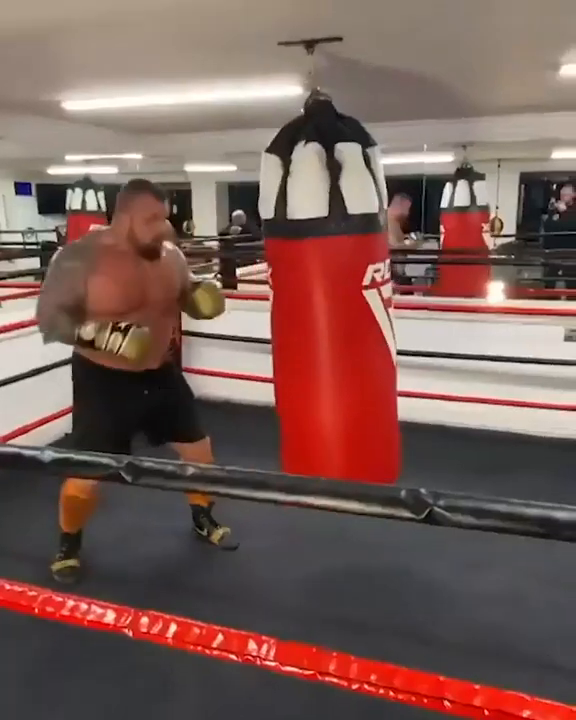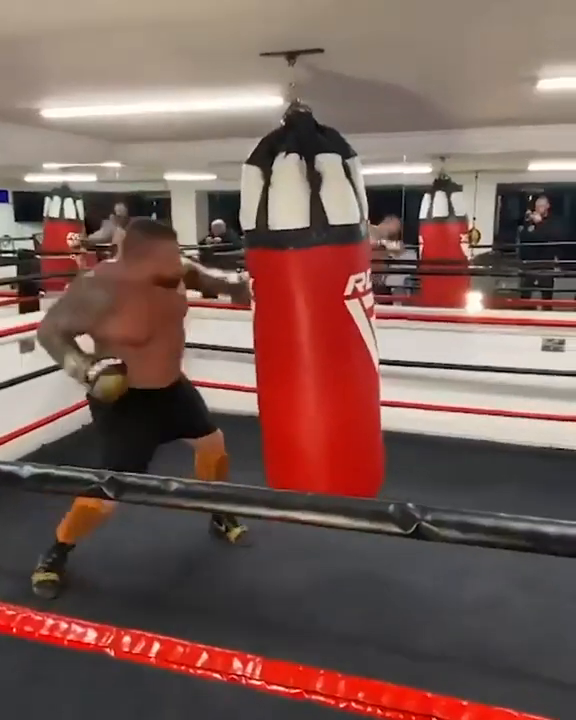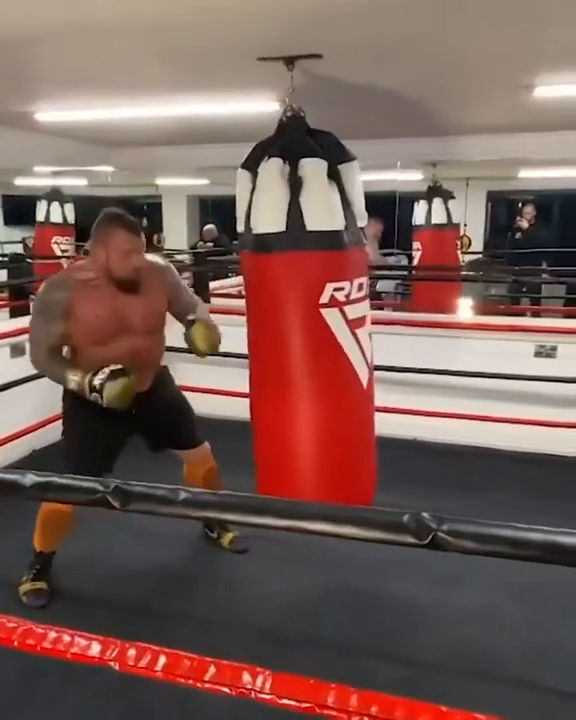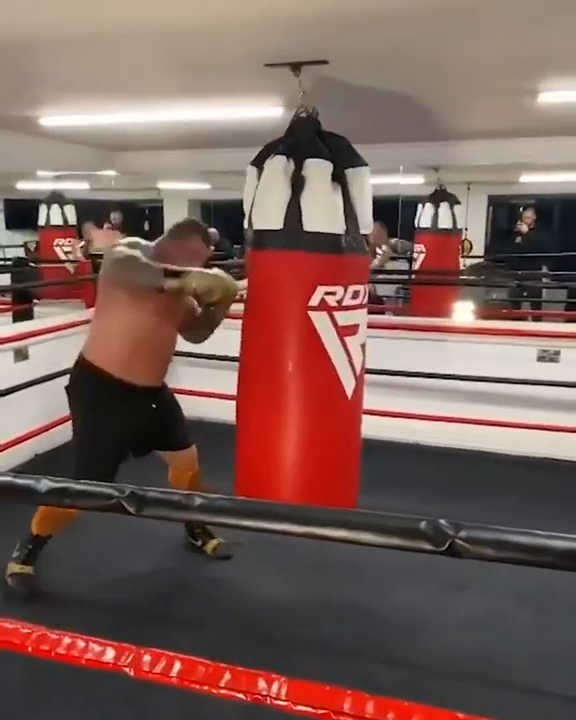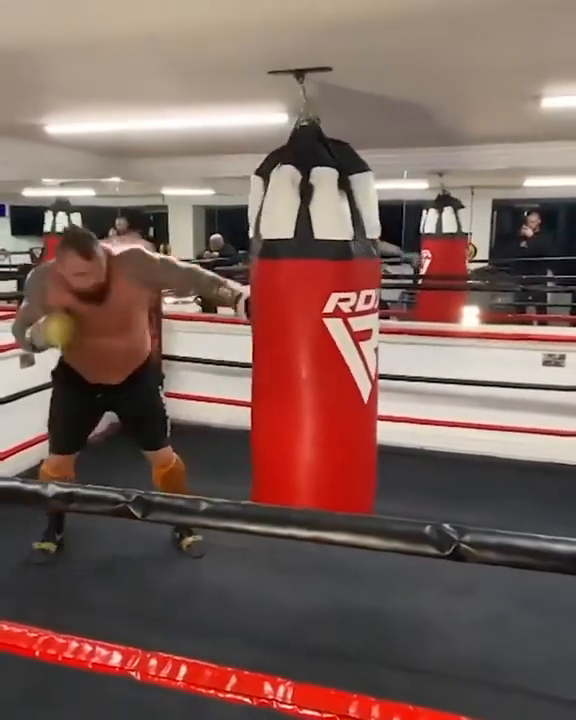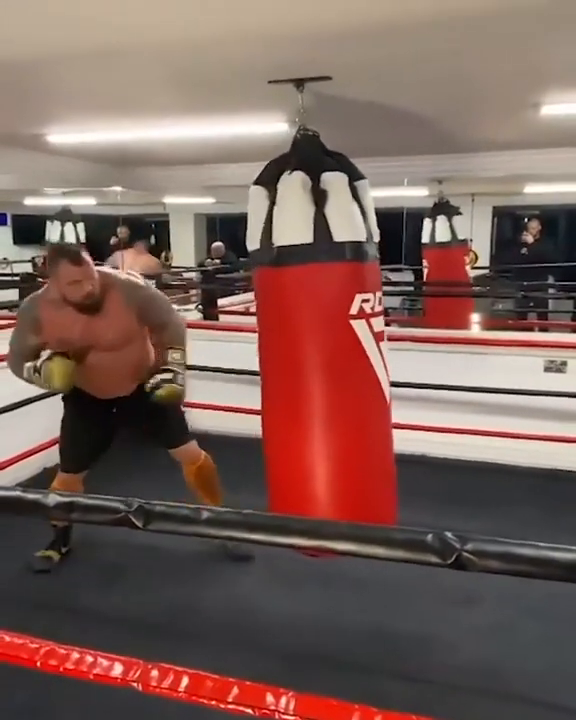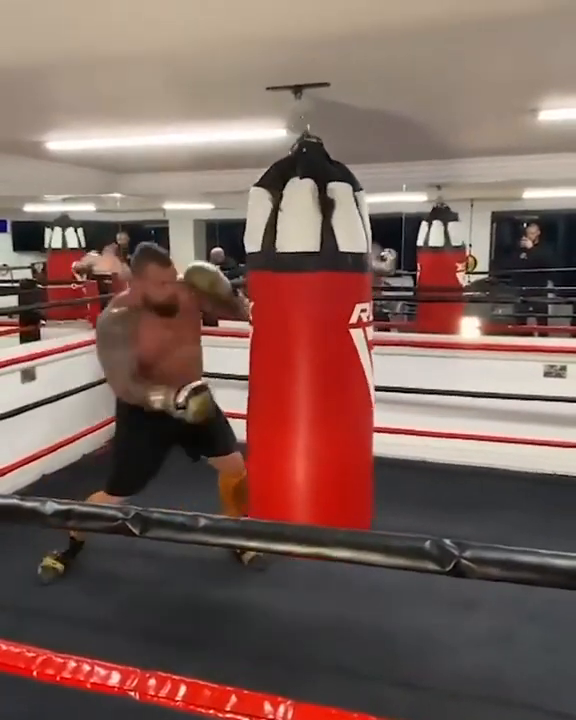
dt=0.5s
person 1, frame 1
left shoulder: (170, 256)
right shoulder: (81, 256)
left elbow: (188, 301)
right elbow: (48, 318)
left wrist: (205, 300)
right wrist: (103, 335)
left hip: (159, 372)
right hip: (102, 378)
left knee: (198, 449)
right knee: (88, 474)
left ankle: (202, 518)
right ankle: (69, 542)
person 1, frame 2
left shoulder: (161, 265)
right shoulder: (102, 289)
left elbow: (191, 273)
right elbow: (50, 333)
left wrist: (227, 283)
right wrist: (86, 369)
left hip: (167, 385)
right hip: (125, 397)
left knee: (212, 441)
left ankle: (219, 517)
right ankle: (55, 554)
person 1, frame 3
left shoulder: (157, 272)
right shoulder: (62, 291)
left elbow: (191, 307)
right elbow: (43, 356)
left wrist: (199, 324)
right wrist: (89, 382)
left hip: (152, 386)
right hip: (93, 400)
left knee: (199, 454)
left ankle: (213, 524)
right ankle: (39, 564)
person 1, frame 4
left shoulder: (173, 287)
right shoulder: (131, 256)
left elbow: (196, 332)
right elbow: (127, 273)
left wrist: (218, 299)
right wrist: (190, 279)
left hip: (150, 389)
right hip: (102, 389)
left knee: (187, 459)
right knee: (89, 486)
left ankle: (196, 531)
right ankle: (30, 546)
person 1, frame 5
left shoulder: (133, 264)
right shoulder: (44, 281)
left elbow: (190, 278)
right elbow: (22, 333)
left wrist: (237, 296)
right wrist: (41, 333)
left hip: (135, 374)
right hip: (76, 377)
left knee: (161, 456)
right knee: (59, 459)
left ankle: (181, 524)
right ankle: (54, 527)
person 1, frame 6
left shoulder: (127, 288)
right shoulder: (36, 311)
left elbow: (171, 324)
right elbow: (17, 361)
left wrist: (174, 368)
right wrist: (43, 372)
left hip: (146, 387)
right hip: (87, 398)
left knee: (190, 454)
right knee: (70, 474)
right ankle: (59, 538)
person 1, frame 7
left shoulder: (187, 290)
right shoulder: (116, 321)
left elbow: (237, 311)
right elbow: (124, 385)
left wrist: (222, 290)
right wrist: (174, 400)
left hip: (194, 401)
right hip: (143, 412)
left knee: (234, 466)
right knee: (116, 494)
right ankle: (70, 546)
